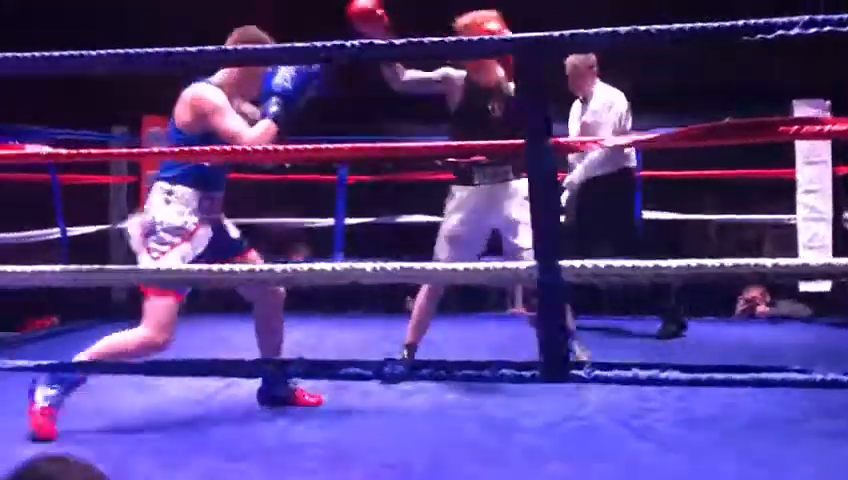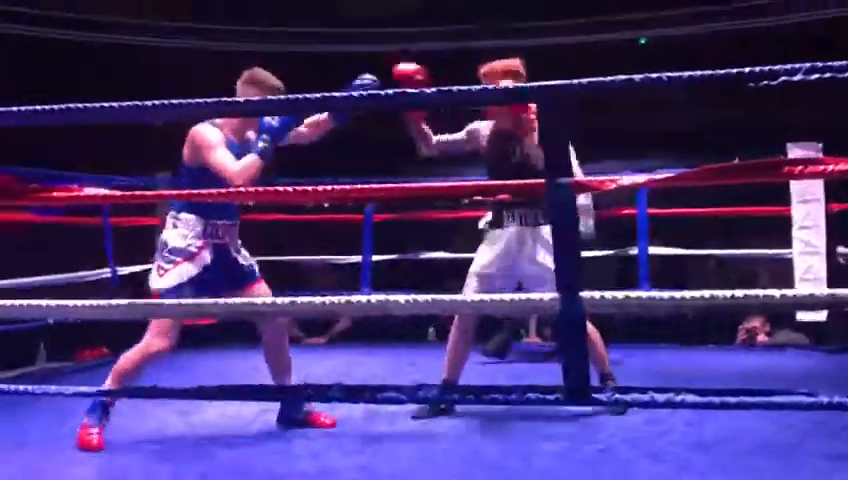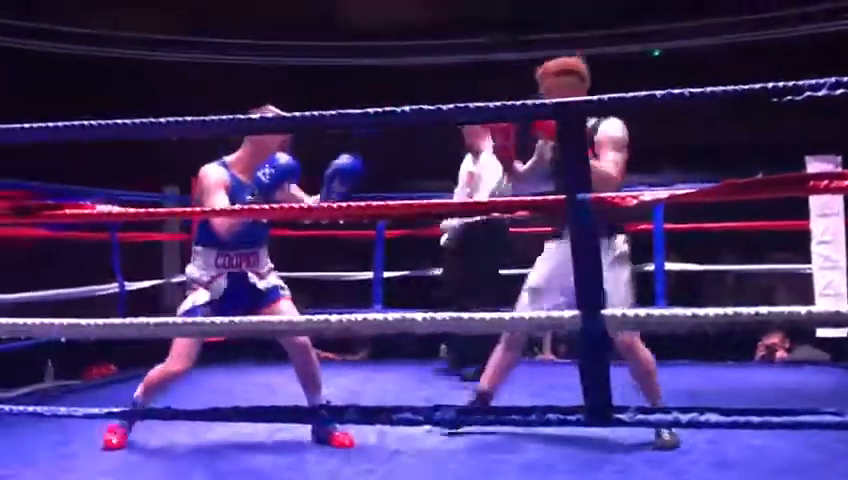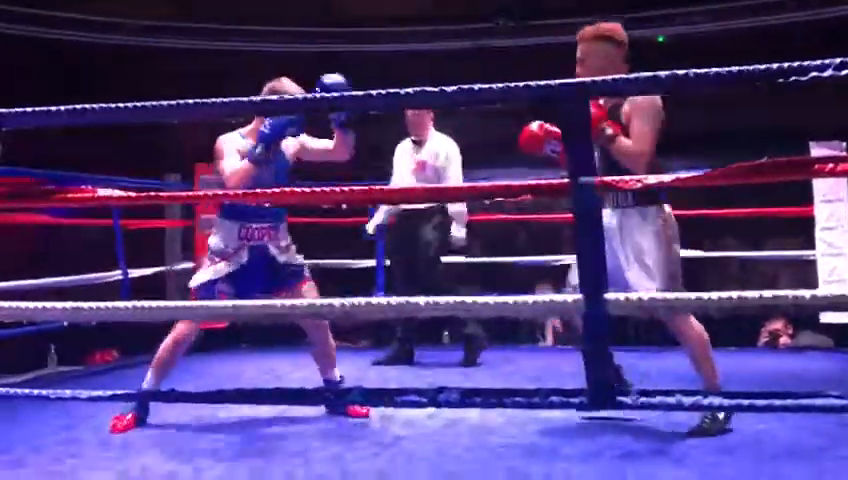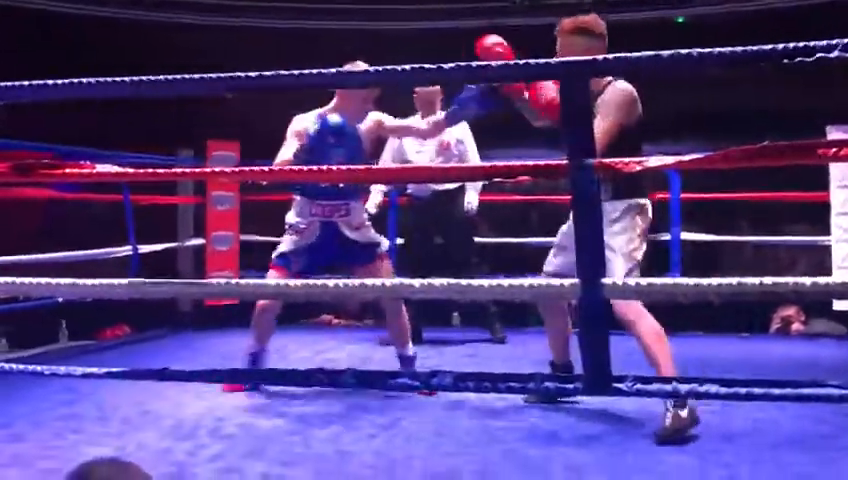
dt=0.5s
person 1, frame 1
left shoulder: (516, 80)
right shoulder: (452, 81)
right elbow: (399, 79)
left wrist: (509, 74)
right wrist: (375, 35)
left hip: (511, 189)
right hip: (467, 192)
left ankle: (567, 342)
right ankle: (408, 353)
person 1, frame 2
left shoulder: (542, 124)
right shoulder: (482, 131)
right elbow: (430, 147)
left wrist: (523, 122)
right wrist: (413, 107)
left hip: (540, 233)
right hip: (501, 234)
right knee: (464, 314)
left ankle: (608, 381)
person 1, frame 3
left shoulder: (609, 130)
right shoulder: (551, 136)
left elbow: (610, 183)
right elbow: (522, 178)
right wrist: (504, 149)
left hip: (603, 248)
right hip: (561, 247)
left knee: (625, 339)
right knee: (517, 330)
right ankle: (480, 403)
person 1, frame 4
left shoulder: (642, 100)
right shoulder: (599, 105)
left elbow: (638, 162)
left wrist: (600, 127)
right wrist: (560, 148)
left hip: (643, 218)
right hip: (608, 217)
left knee: (672, 312)
person 1, frame 5
left shoulder: (619, 93)
left elbow: (591, 150)
right elbow: (539, 113)
left wrist: (562, 110)
right wrist: (510, 76)
left hip: (622, 211)
left knee: (623, 302)
left ankle: (680, 401)
right ankle: (561, 374)
person 2, frame 1
left shoulder: (226, 100)
right shoulder: (204, 96)
left elbow: (255, 131)
right elbow: (253, 148)
left wrist: (288, 97)
right wrist: (278, 102)
left hip: (206, 218)
right hip: (175, 220)
left knee: (272, 296)
right knee: (155, 335)
left ankle: (277, 384)
right ankle: (52, 385)
person 2, frame 2
left shoulder: (249, 136)
right shoulder: (204, 134)
left elbow: (303, 134)
right elbow: (238, 178)
left wrist: (344, 107)
right wrist: (267, 142)
left hip: (226, 247)
right hip: (188, 247)
left knee: (275, 325)
right knee: (158, 342)
left ankle: (292, 408)
right ankle: (98, 411)
person 2, frame 3
left shoulder: (273, 176)
right shoulder: (213, 175)
right elbow: (223, 228)
right wrist: (258, 193)
left hip: (257, 274)
right hip: (212, 278)
left knee: (301, 344)
right knee: (177, 365)
left ankle: (323, 424)
right ankle: (127, 416)
person 2, frame 4
left shoulder: (291, 142)
right shoulder: (230, 143)
left elbow: (343, 153)
right elbow: (234, 182)
left wrist: (340, 120)
right wrist: (264, 146)
left hip: (276, 248)
right hip: (232, 250)
left knee: (317, 321)
right knee: (186, 329)
right ankle: (140, 406)
person 2, frame 5
left shoulder: (371, 123)
right shoulder: (304, 124)
left elbow: (425, 129)
right elbow: (279, 169)
left wrist: (460, 111)
right wrist: (306, 150)
left hip: (352, 224)
right hip: (308, 226)
left knee: (391, 297)
right knee: (268, 303)
left ankle: (409, 370)
right ankle: (253, 368)
person 3, frame 1
left shoulder: (611, 99)
right shoulder: (577, 106)
left elbow: (607, 144)
left wrist: (577, 175)
right wrist: (571, 185)
left hip: (613, 183)
right hip: (588, 183)
left knee: (629, 250)
right knee: (572, 246)
left ankle: (671, 316)
person 3, frame 2
left shoulder: (553, 139)
right shoulder: (520, 140)
left elbow: (574, 178)
right elbow: (511, 185)
left wrist: (584, 217)
right wrist: (494, 213)
left hip: (545, 216)
right hip: (526, 216)
left ankle: (505, 340)
right ankle: (571, 341)
person 3, frame 3
left shoulder: (495, 157)
right shoulder: (469, 158)
left elbow: (486, 196)
left wrist: (455, 221)
right wrist: (451, 230)
left hip: (486, 231)
right hip: (465, 231)
left knee: (481, 296)
right knee: (455, 292)
left ankle: (484, 362)
right ankle: (458, 356)
person 3, frame 4
left shoulder: (444, 146)
right shoulder: (403, 148)
left elbow: (455, 186)
left wrist: (458, 223)
right wrist: (379, 217)
left hip: (429, 218)
right hip: (404, 220)
left knee: (431, 280)
right knee: (404, 285)
left ankle: (473, 338)
right ankle: (404, 346)
person 3, frame 5
left shoulder: (456, 125)
left elbow: (472, 162)
right elbow: (388, 165)
left wrist: (472, 192)
right wrist: (376, 196)
left hip: (452, 200)
right hip: (419, 203)
left knee: (463, 261)
right knee: (415, 264)
left ankle: (490, 321)
right ankle: (412, 326)
